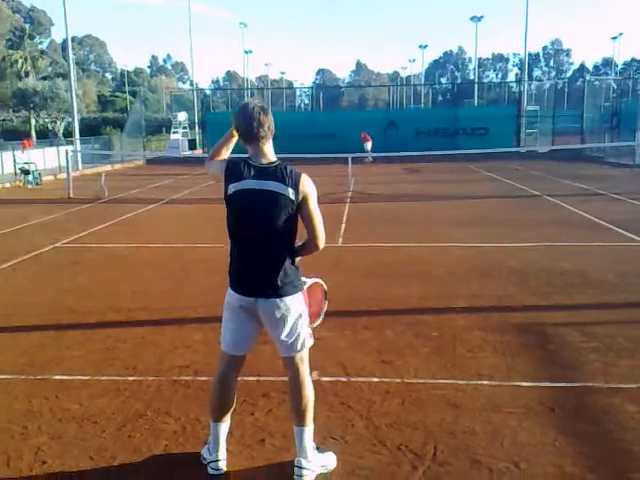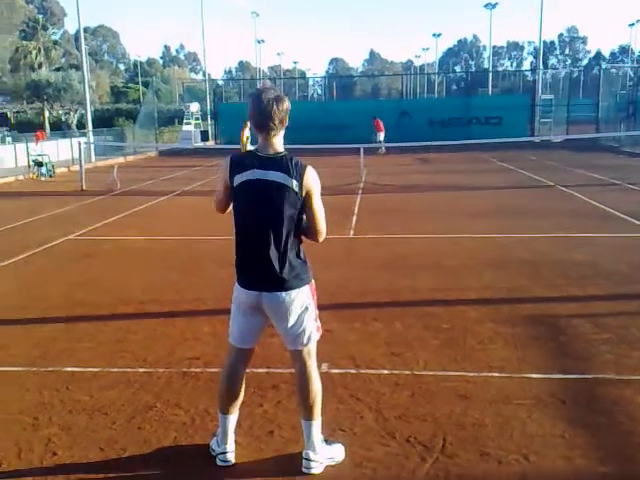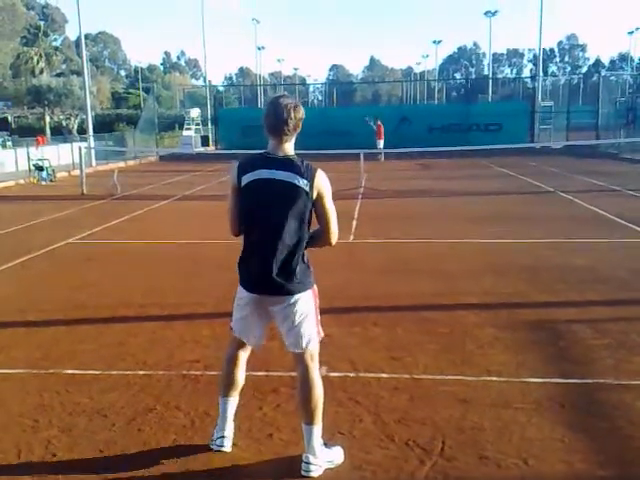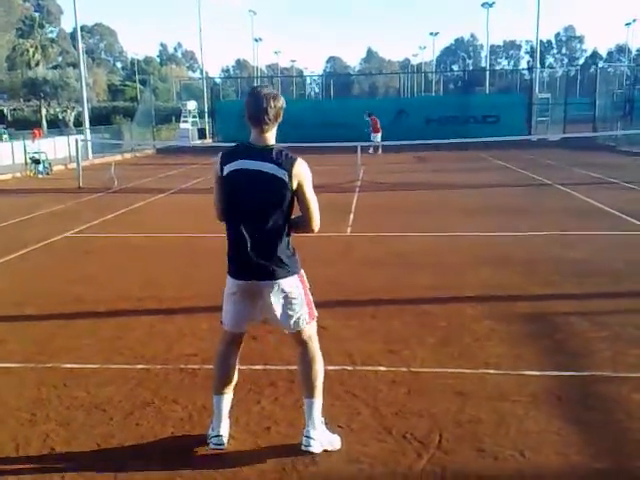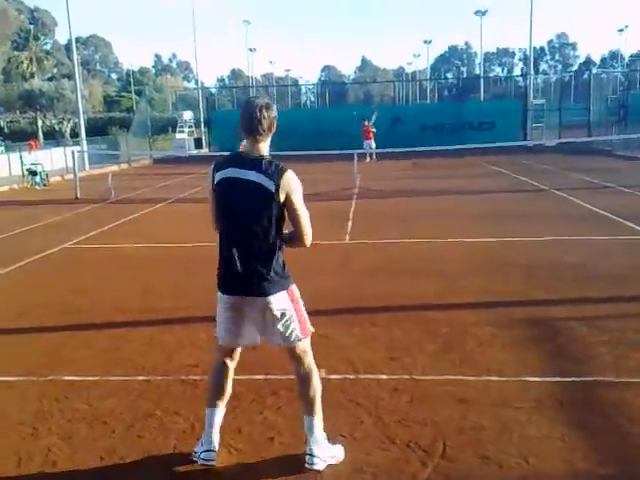
dt=0.5s
person 1, frame 1
left shoulder: (231, 172)
right shoulder: (299, 181)
left elbow: (211, 158)
right elbow: (317, 243)
left wrist: (235, 126)
left hip: (241, 290)
right hip: (283, 291)
left knee: (228, 366)
right knee: (298, 369)
person 1, frame 2
left shoulder: (235, 166)
right shoulder: (304, 173)
left elbow: (219, 206)
right elbow: (317, 234)
left hip: (248, 283)
right hip: (291, 283)
left knee: (236, 359)
right knee: (305, 361)
left ankle: (224, 443)
right ankle: (314, 450)
person 1, frame 3
left shoulder: (242, 170)
right shoulder: (314, 177)
left elbow: (235, 227)
right elbow: (330, 237)
left hip: (252, 283)
right hip: (294, 286)
left knee: (238, 349)
right knee: (308, 363)
left ankle: (223, 431)
person 1, frame 4
left shoulder: (226, 159)
right shoulder: (294, 166)
left elbow: (222, 214)
right elbow: (312, 224)
left hip: (240, 272)
right hip: (282, 271)
left knee: (230, 342)
right knee: (308, 342)
left ankle: (219, 428)
right ankle: (314, 431)
person 1, frame 5
left shoulder: (220, 170)
right shoulder: (284, 178)
right elbow: (303, 239)
left hip: (230, 287)
right hip: (271, 288)
left knee: (226, 355)
right knee: (303, 360)
left ankle: (207, 445)
right ankle: (317, 447)
